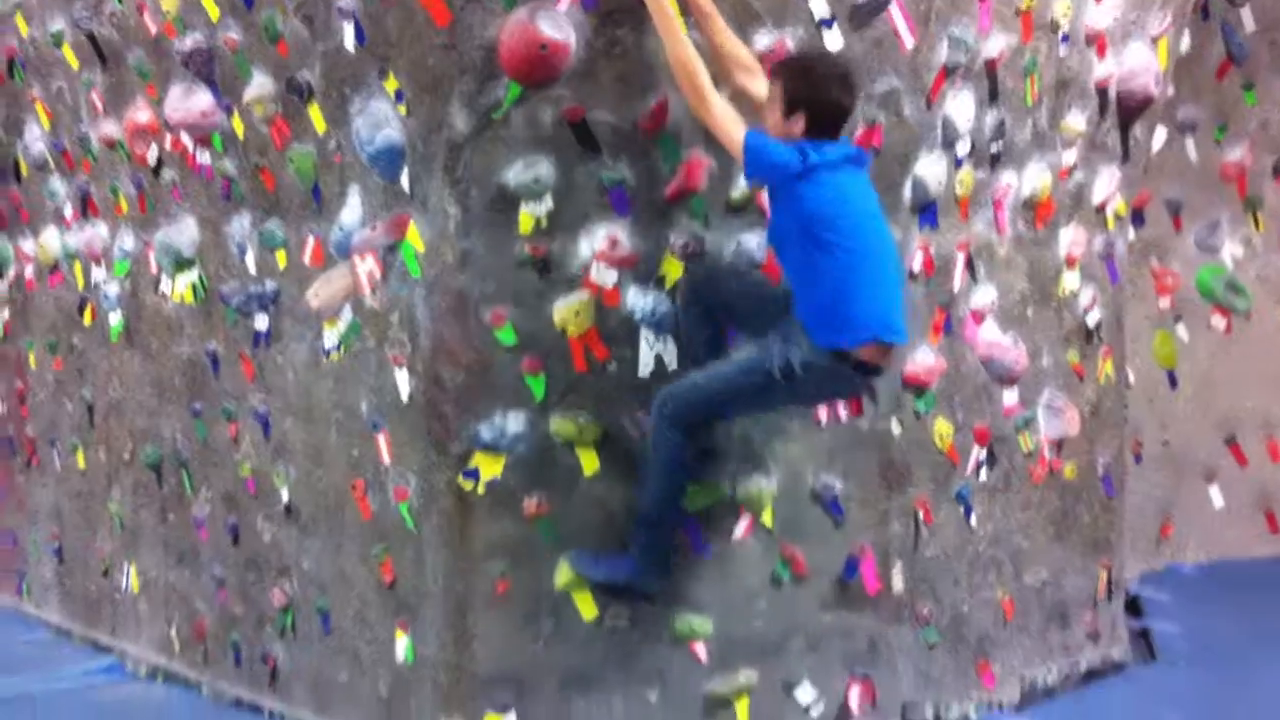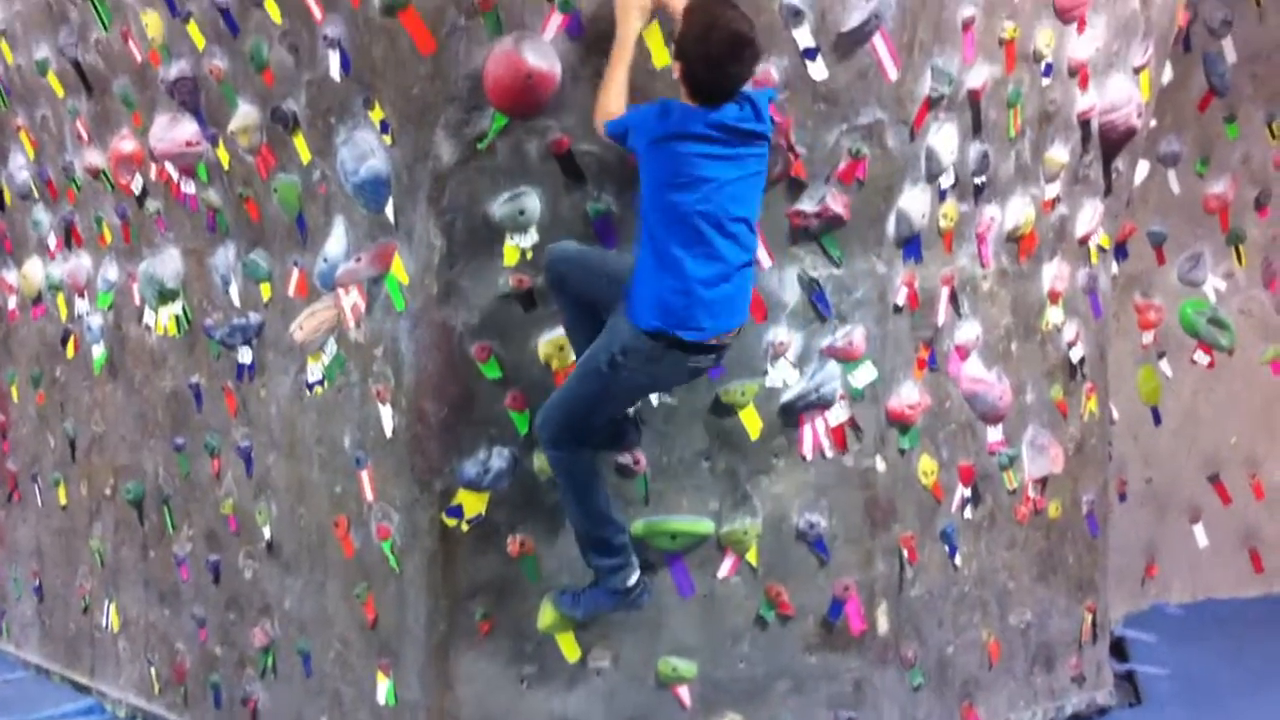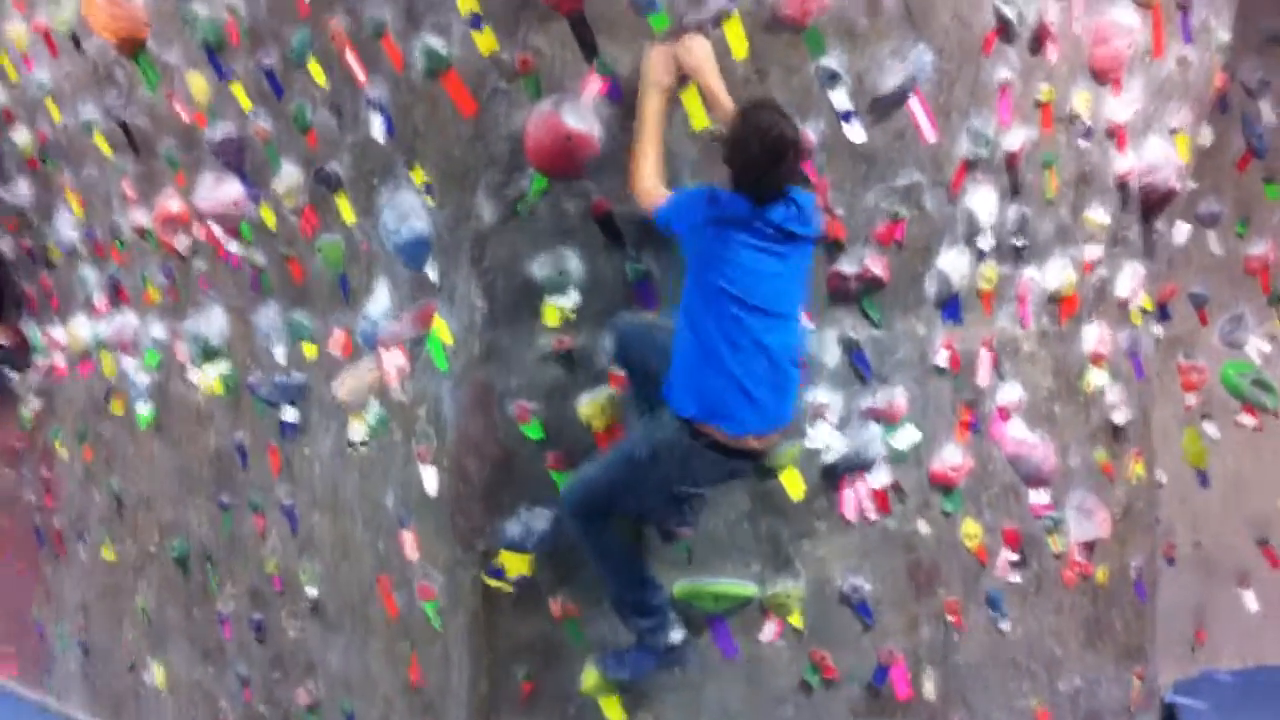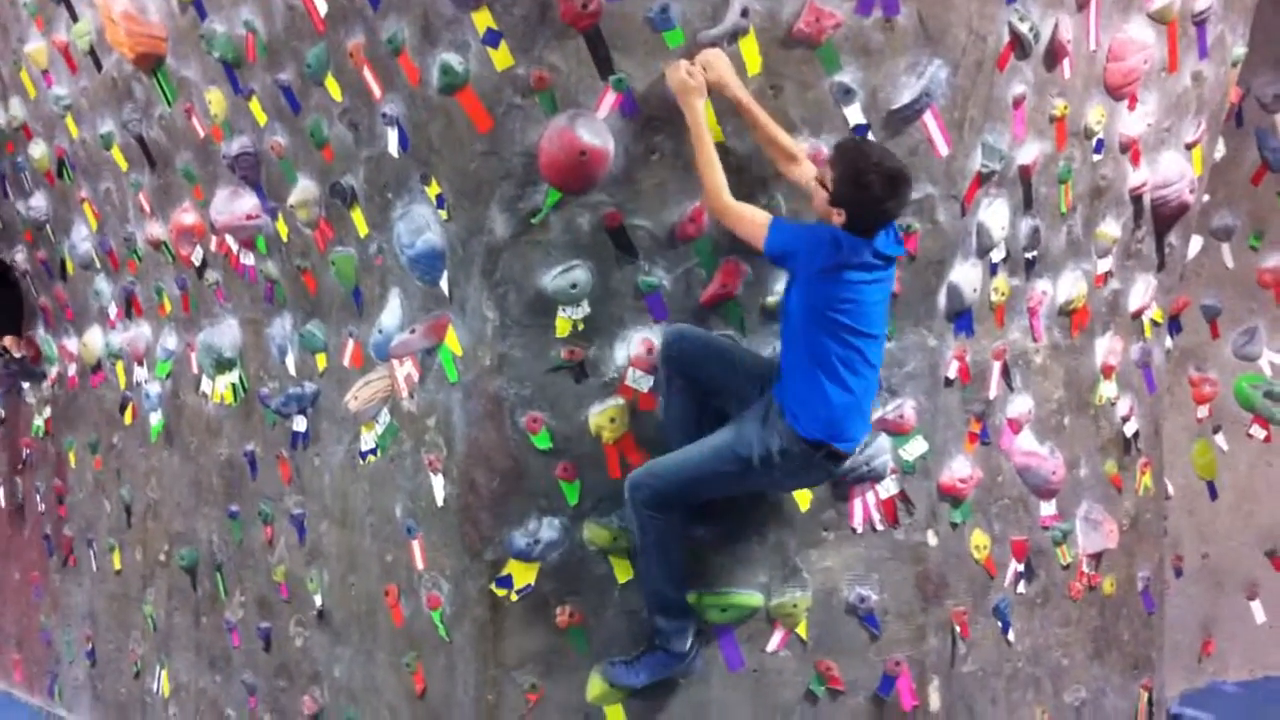
dt=0.7s
person 1, frame 1
left shoulder: (796, 167)
right shoulder: (835, 157)
left elbow: (705, 101)
right elbow: (748, 73)
left hip: (837, 357)
right hip: (832, 333)
left knee: (675, 410)
right knee: (701, 283)
left ankle: (647, 559)
right ankle: (694, 443)
person 1, frame 2
left shoulder: (660, 127)
right shoulder: (757, 115)
left elbow: (607, 114)
right elbow: (728, 71)
left hip: (660, 338)
right hip: (718, 330)
left knee: (559, 434)
right knee: (562, 262)
left ankle: (619, 577)
right ankle: (612, 417)
person 1, frame 3
left shoulder: (709, 213)
right shoulder: (801, 214)
left elbow: (645, 186)
right elbow: (770, 158)
left wrist: (655, 92)
right wrist: (709, 81)
left hip: (707, 437)
right hip: (769, 430)
left knee: (583, 505)
right knee: (633, 333)
left ankle: (658, 632)
right ankle: (669, 493)
person 1, frame 4
left shoulder: (829, 248)
right shoulder: (876, 232)
left elbow: (721, 206)
right elbow: (793, 161)
left wrist: (693, 104)
right wrist: (735, 91)
left hip: (807, 439)
right hip: (798, 399)
left knee: (644, 490)
right knee: (679, 344)
left ankle: (674, 643)
right ankle: (692, 485)
